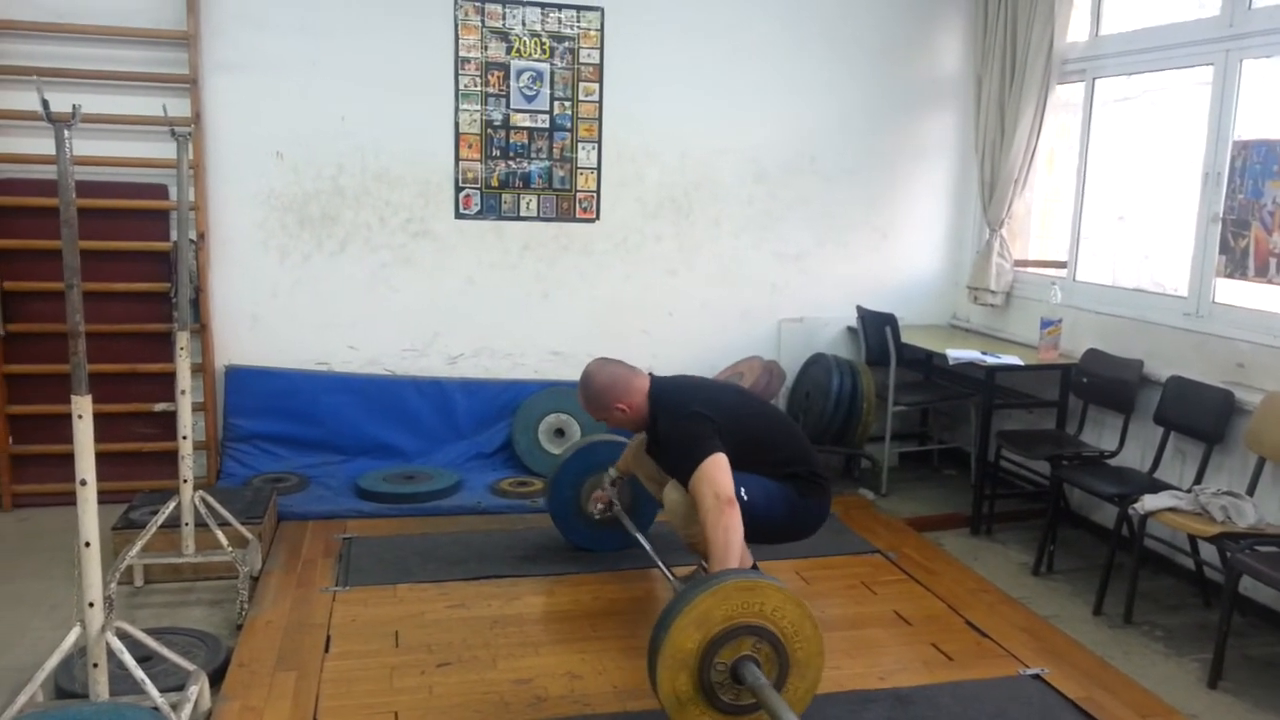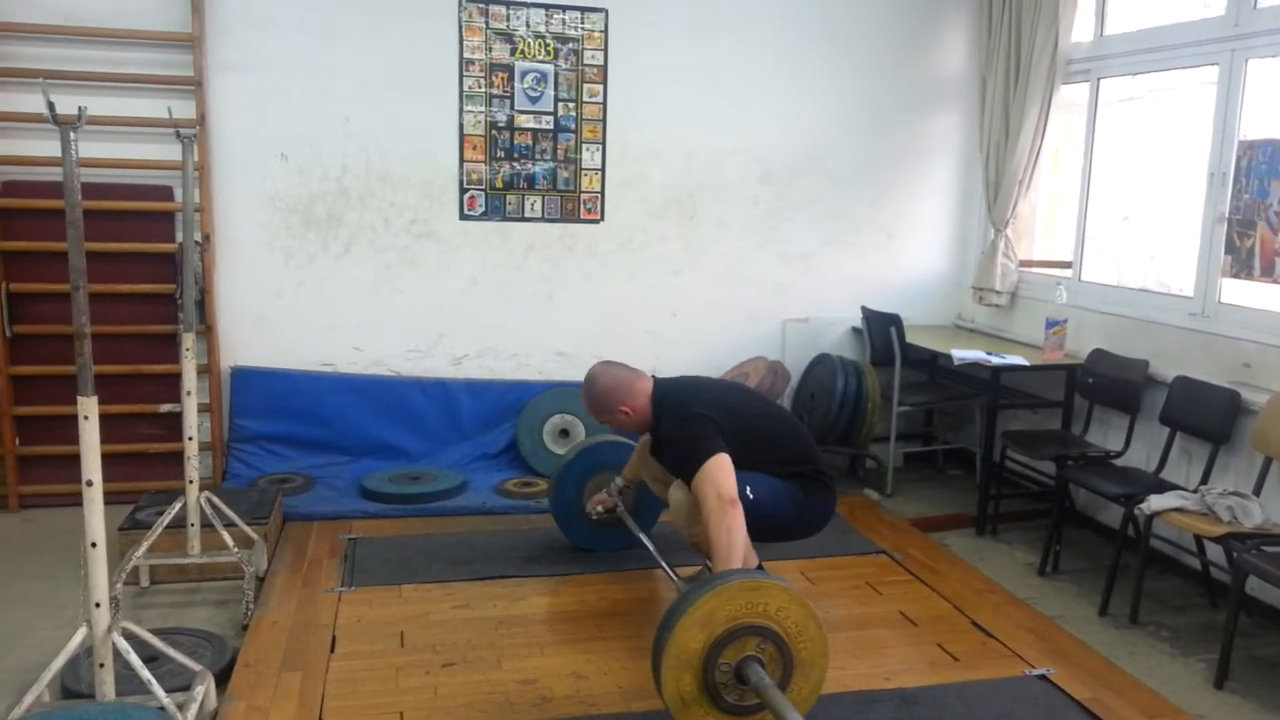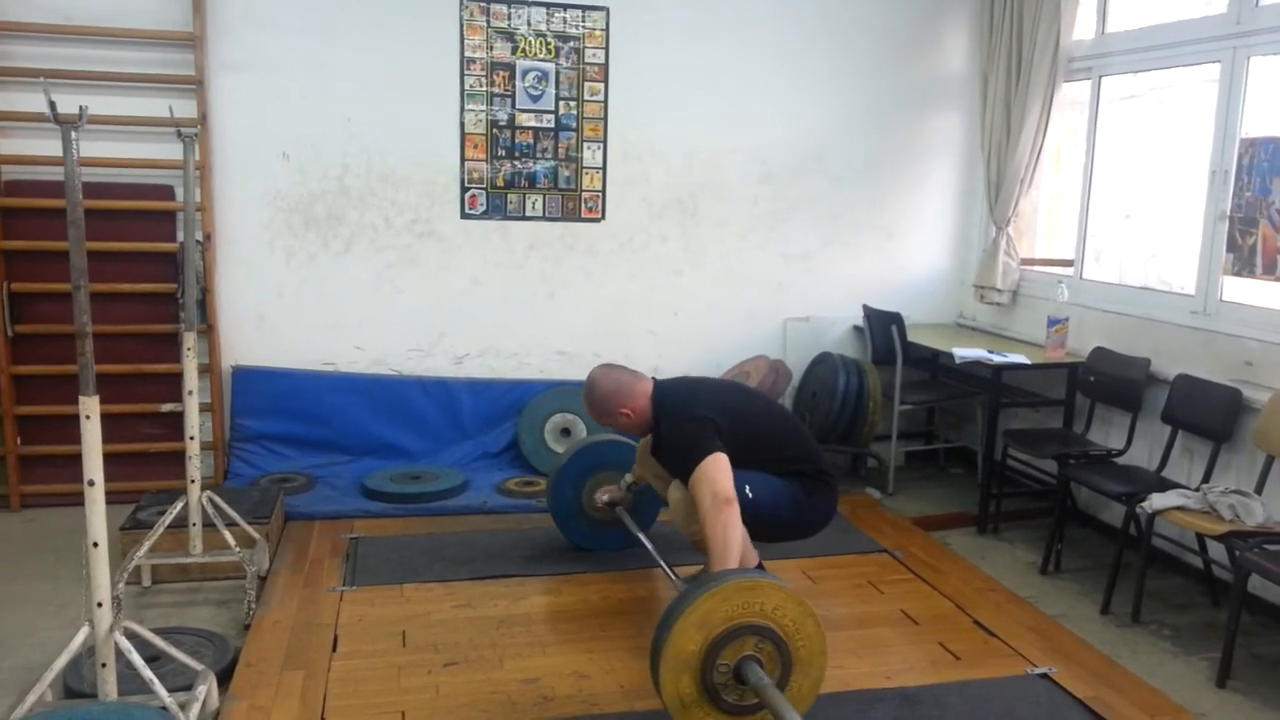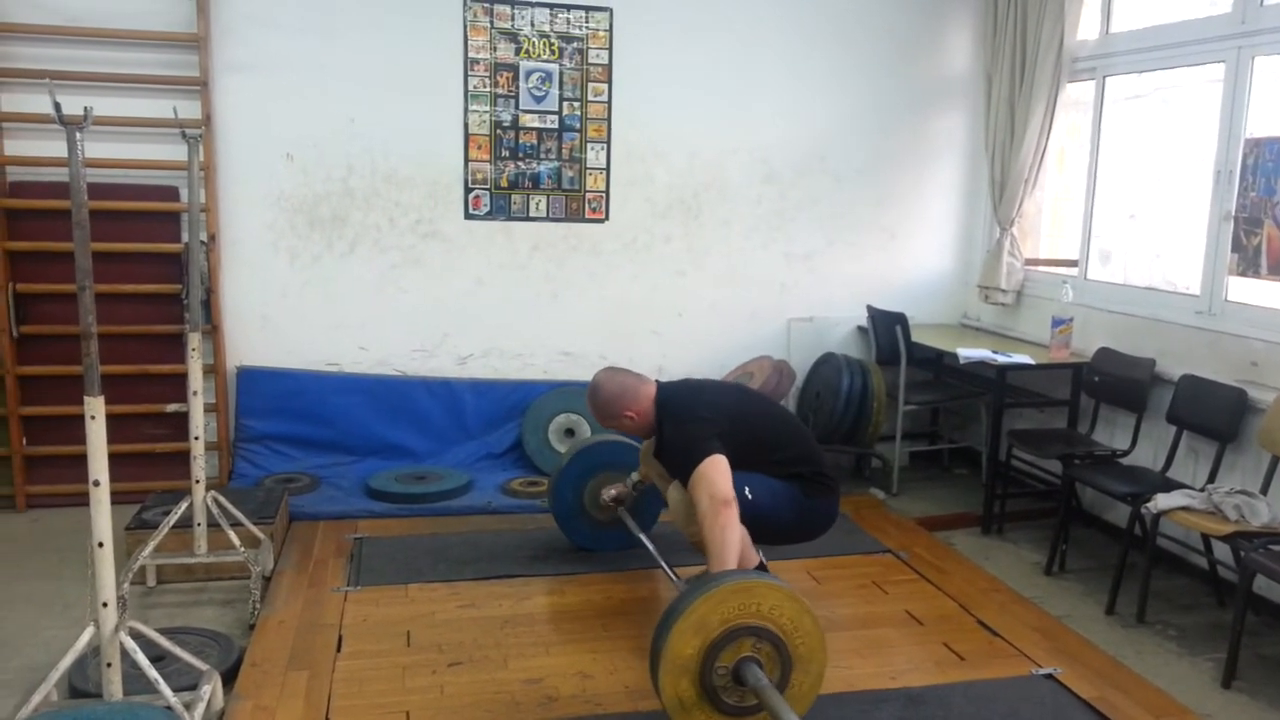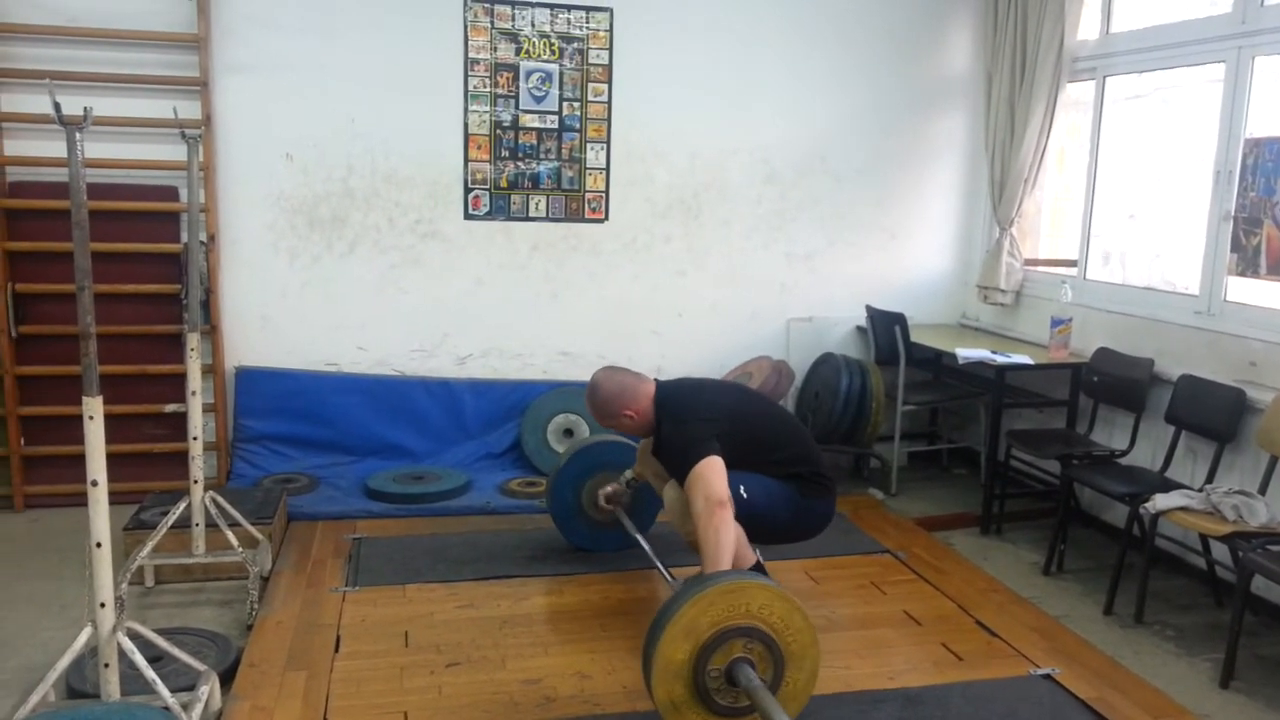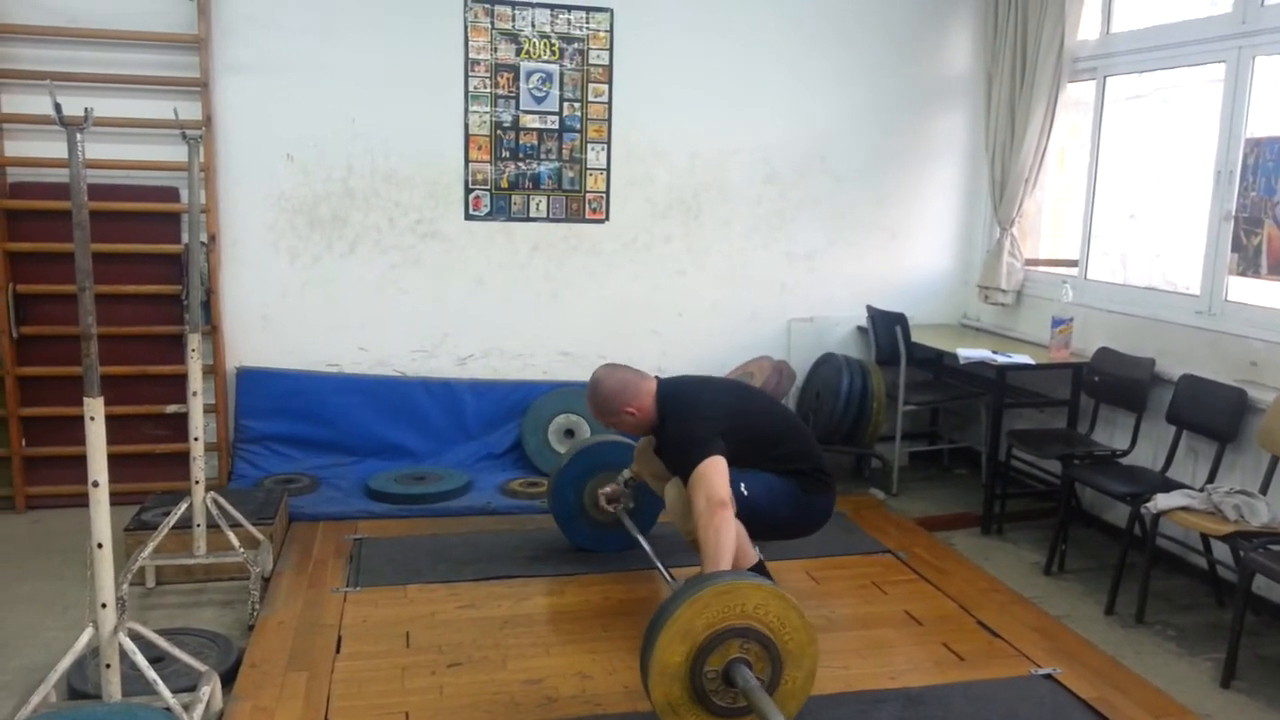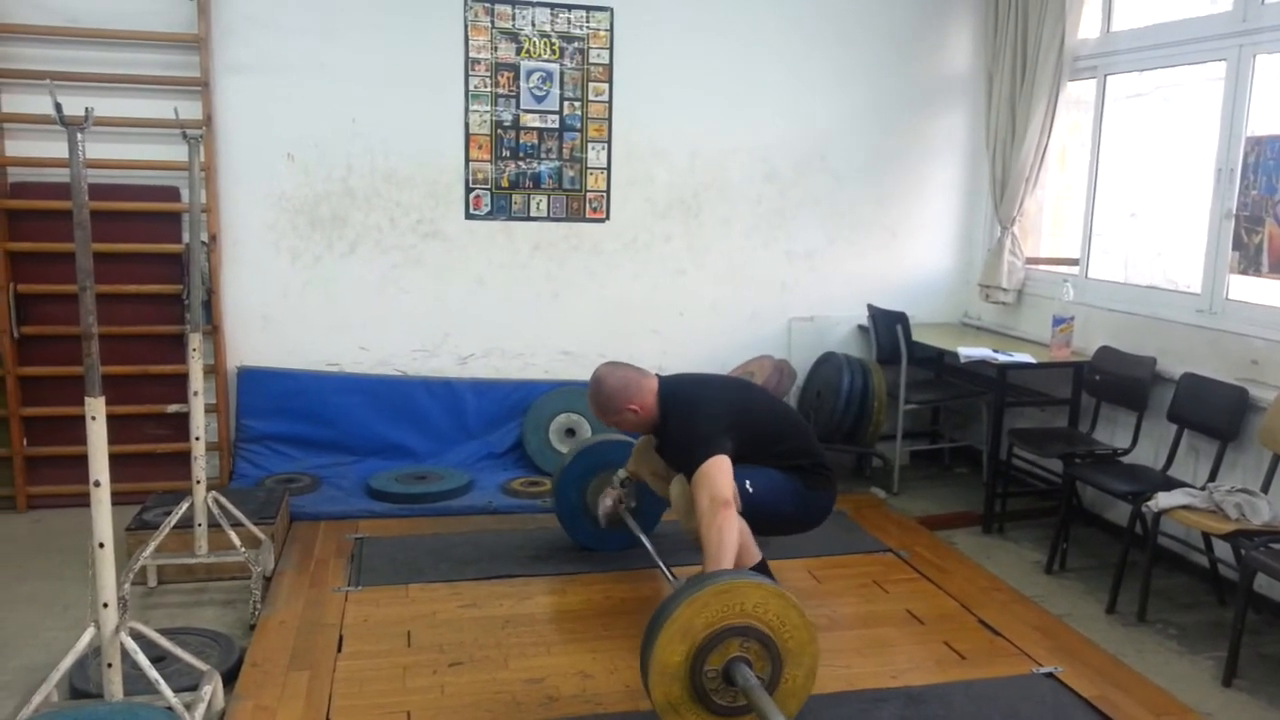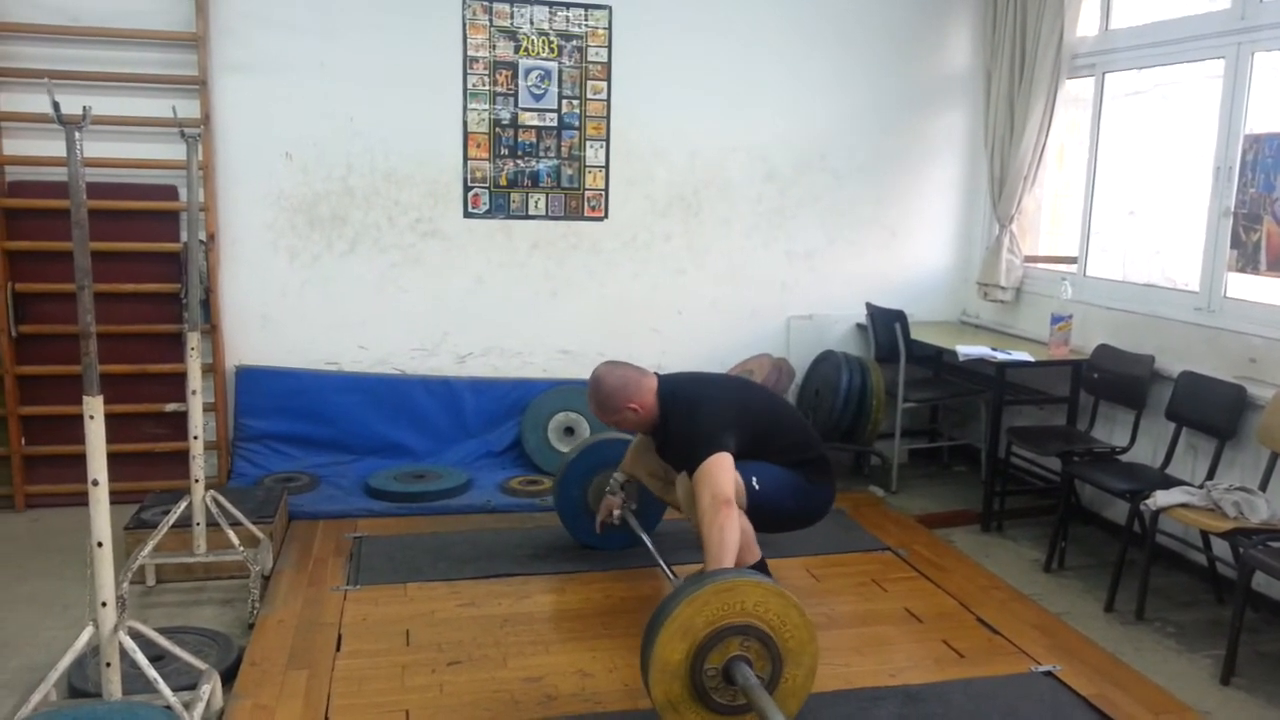
dt=0.1s
person 1, frame 1
left shoulder: (682, 422)
right shoulder: (663, 395)
left elbow: (721, 505)
right elbow: (642, 439)
left hip: (799, 499)
left knee: (683, 500)
right knee: (645, 453)
right ankle: (728, 564)
person 1, frame 2
left shoulder: (685, 422)
right shoulder: (667, 397)
left elbow: (724, 505)
right elbow: (649, 443)
left hip: (804, 497)
left knee: (688, 498)
right knee: (651, 455)
right ankle: (742, 563)
person 1, frame 3
left shoulder: (685, 424)
right shoulder: (668, 398)
left elbow: (721, 504)
right elbow: (660, 447)
right wrist: (625, 487)
left hip: (806, 497)
left knee: (687, 497)
right knee: (652, 455)
right ankle: (742, 558)
person 1, frame 4
left shoulder: (686, 425)
right shoulder: (672, 400)
left elbow: (720, 505)
right wrist: (631, 485)
left hip: (807, 499)
left knee: (687, 498)
right knee: (655, 455)
right ankle: (745, 560)
person 1, frame 5
left shoulder: (686, 425)
right shoulder: (668, 398)
left elbow: (714, 507)
right wrist: (626, 484)
left hip: (804, 500)
left knee: (683, 498)
right knee: (652, 454)
right ankle: (741, 557)
person 1, frame 6
left shoulder: (688, 423)
right shoulder: (670, 396)
left elbow: (715, 506)
left hip: (804, 495)
left knee: (683, 496)
right knee: (649, 453)
right ankle: (742, 556)
person 1, frame 7
left shoulder: (695, 421)
right shoulder: (667, 395)
left elbow: (718, 506)
left hip: (805, 491)
left knee: (691, 491)
right knee: (648, 455)
right ankle: (740, 554)
person 1, frame 8
left shoulder: (696, 419)
right shoulder: (665, 394)
left elbow: (719, 504)
right wrist: (618, 487)
left hip: (805, 486)
left knee: (696, 489)
right knee: (644, 455)
right ankle: (742, 552)
